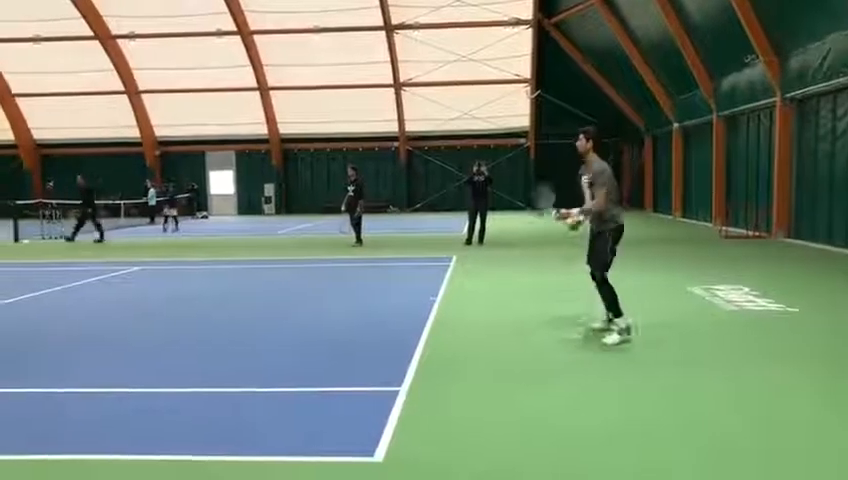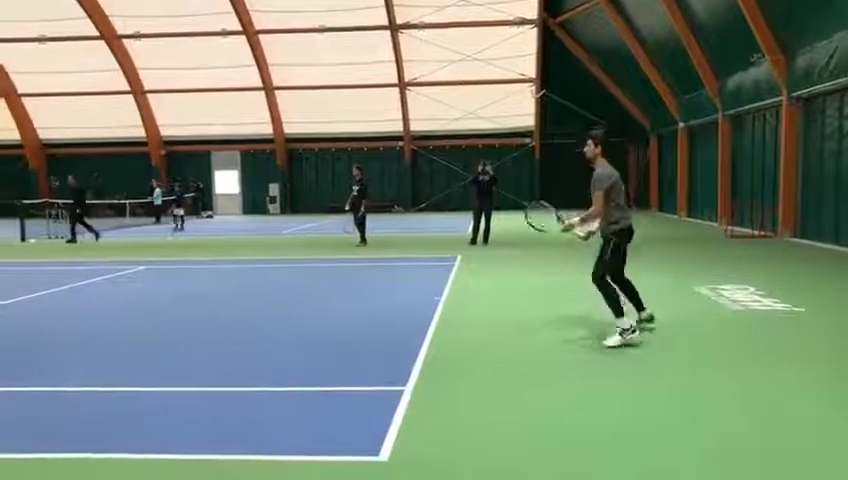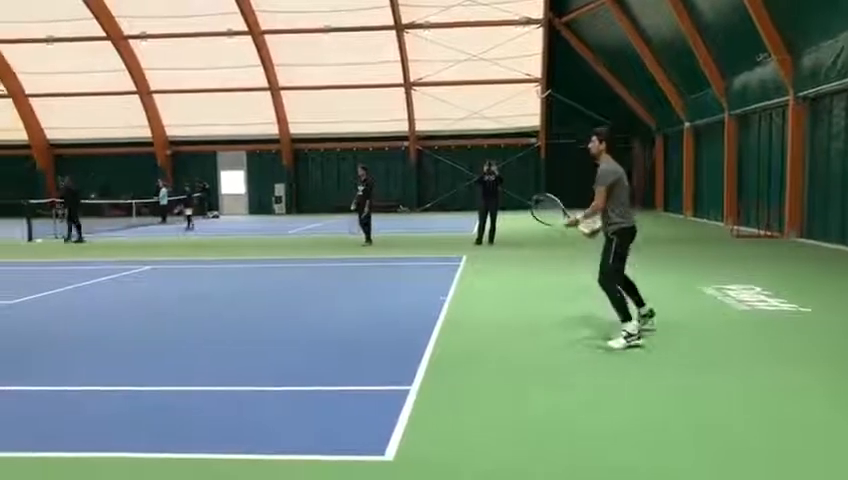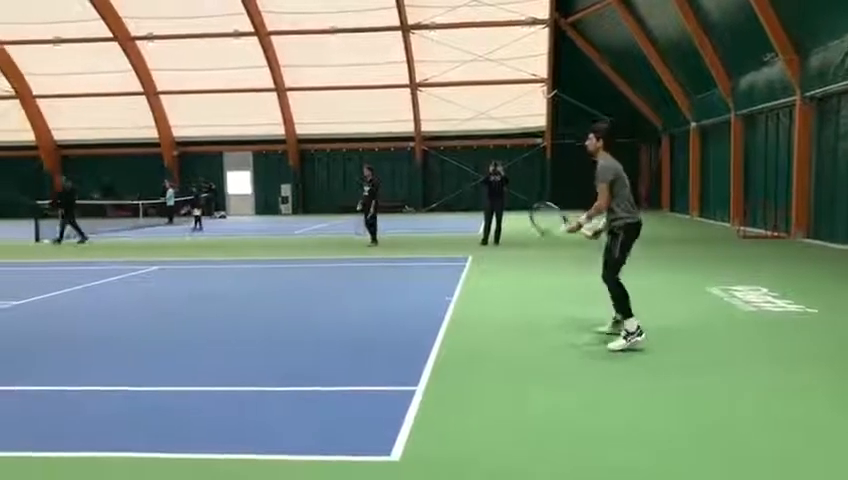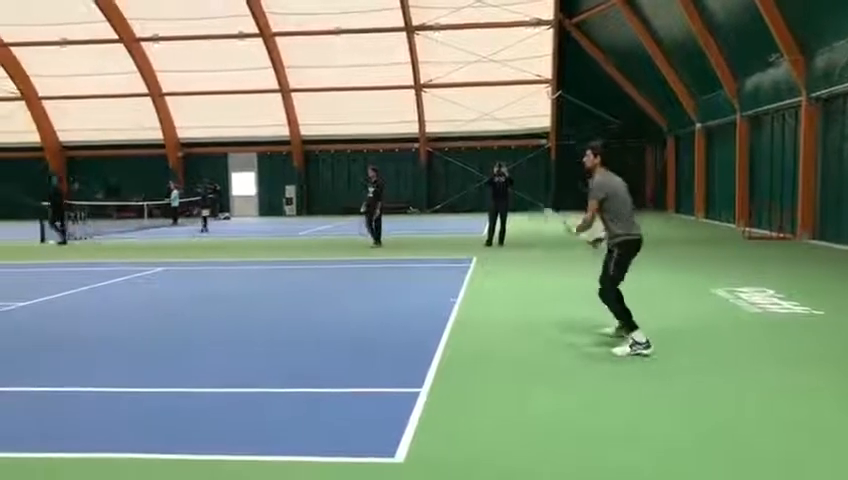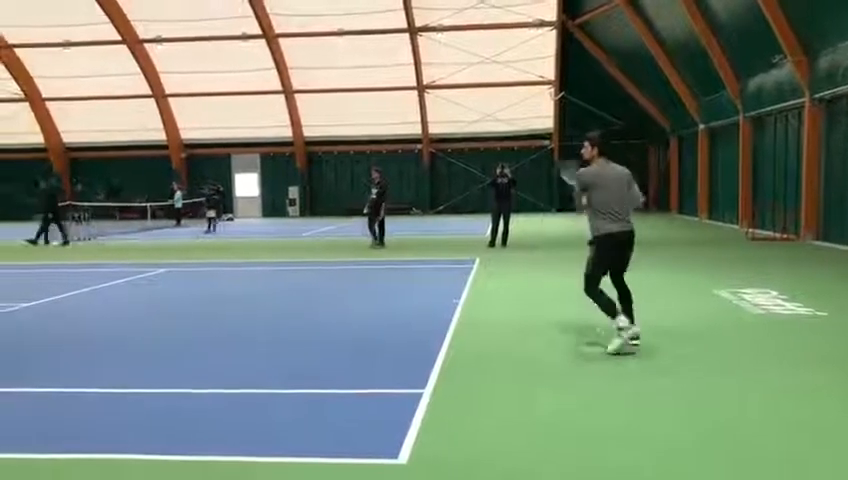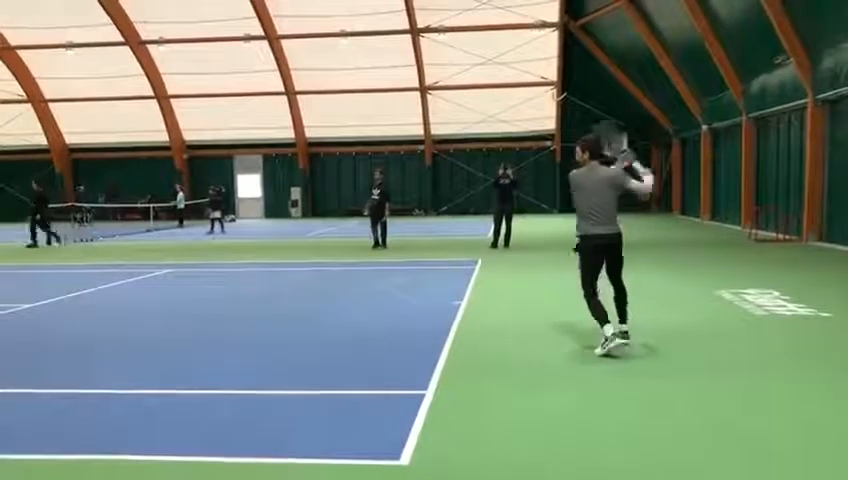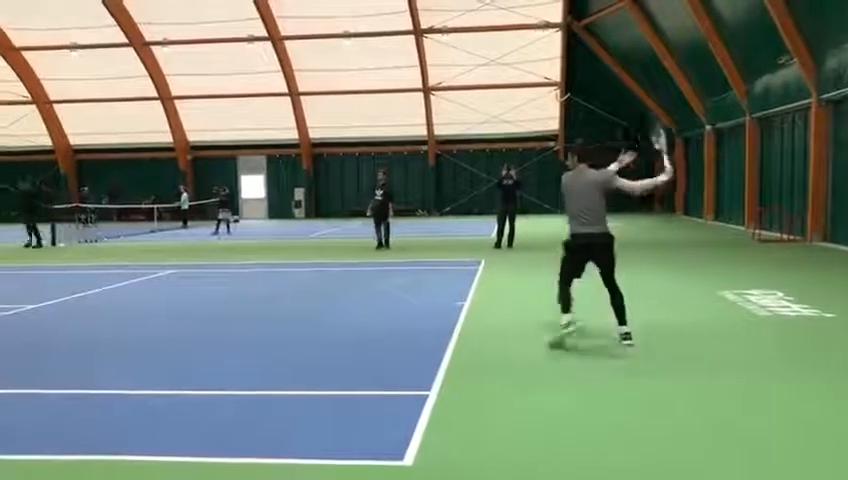
dt=0.2s
person 1, frame 1
left shoulder: (599, 169)
right shoulder: (584, 169)
left elbow: (599, 204)
left wrist: (574, 212)
right wrist: (580, 217)
left hip: (610, 228)
right hip: (598, 229)
left knee: (598, 275)
right knee: (597, 273)
left ankle: (623, 327)
right ankle: (612, 318)
person 1, frame 2
left shoulder: (601, 173)
right shoulder: (604, 172)
left elbow: (597, 210)
left wrist: (575, 222)
left hip: (617, 232)
right hip: (616, 231)
left knee: (599, 276)
right knee: (616, 276)
left ankle: (626, 327)
right ankle: (644, 316)
person 1, frame 3
left shoulder: (605, 169)
right shoulder: (611, 168)
left elbow: (599, 205)
left wrist: (579, 218)
right wrist: (600, 226)
left hip: (619, 231)
right hip: (619, 229)
left knee: (606, 280)
right knee: (617, 275)
left ankle: (632, 332)
right ankle: (646, 313)
person 1, frame 4
left shoulder: (605, 166)
right shoulder: (609, 164)
left elbow: (602, 203)
left wrist: (582, 222)
right wrist: (603, 227)
left hip: (625, 227)
right hip: (622, 226)
left knee: (610, 276)
right knee: (609, 273)
left ankle: (632, 330)
right ankle: (620, 320)
person 1, frame 5
left shoulder: (597, 184)
right shoulder: (615, 180)
left elbow: (589, 219)
left wrist: (577, 230)
right wrist: (605, 236)
left hip: (622, 243)
right hip: (632, 239)
left knee: (606, 292)
right knee: (608, 281)
left ankle: (640, 341)
right ankle: (624, 326)
person 1, frame 6
left shoulder: (583, 174)
right shoulder: (624, 172)
left elbow: (582, 202)
right elbow: (639, 201)
left hip: (604, 237)
right hip: (627, 234)
left knee: (591, 286)
right knee: (618, 280)
left ankle: (623, 325)
right ankle: (632, 330)
person 1, frame 7
left shoulder: (574, 177)
right shoulder: (614, 175)
right elbow: (645, 190)
right wrist: (647, 177)
left hip: (589, 240)
right hip: (613, 238)
left knee: (591, 292)
right knee: (617, 283)
left ankle: (609, 335)
right ankle: (622, 329)
person 1, frame 8
left shoulder: (566, 179)
right shoulder: (603, 177)
right elbow: (636, 188)
left wrist: (617, 165)
right wrist: (663, 177)
left hip: (577, 240)
right hip: (602, 238)
left knee: (564, 284)
right knee: (611, 285)
left ankle: (567, 321)
right ankle: (625, 331)
